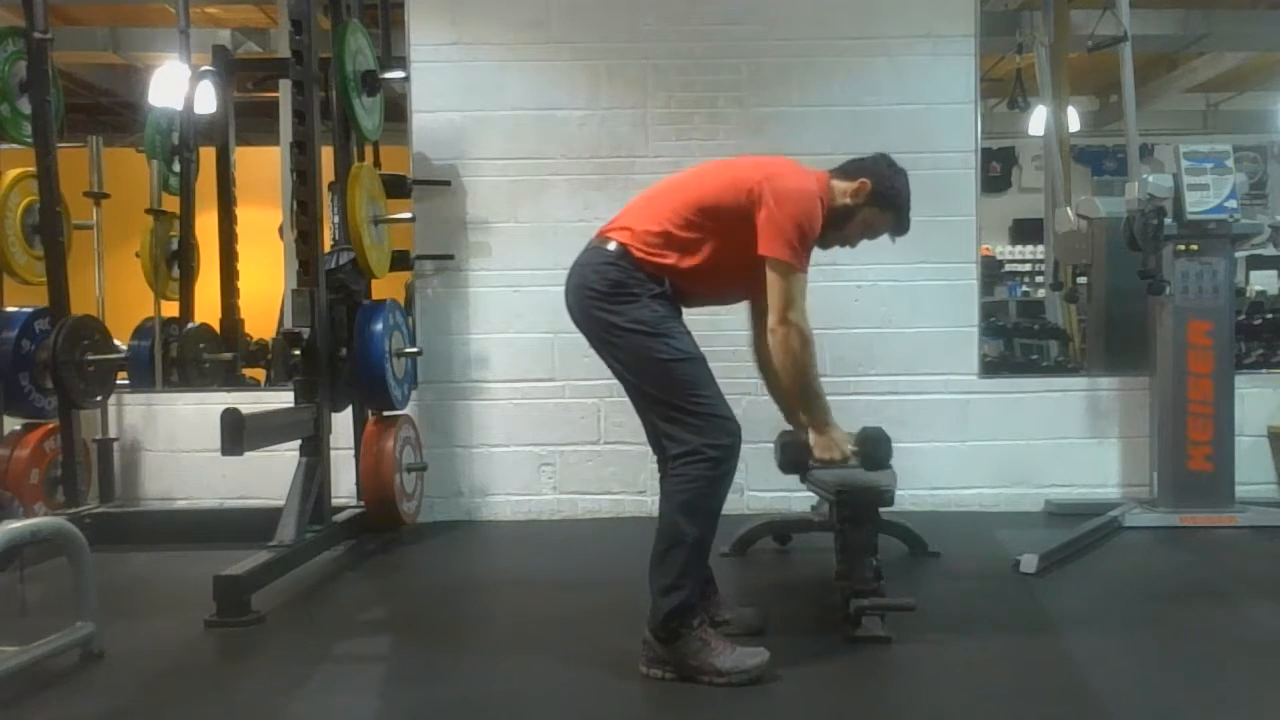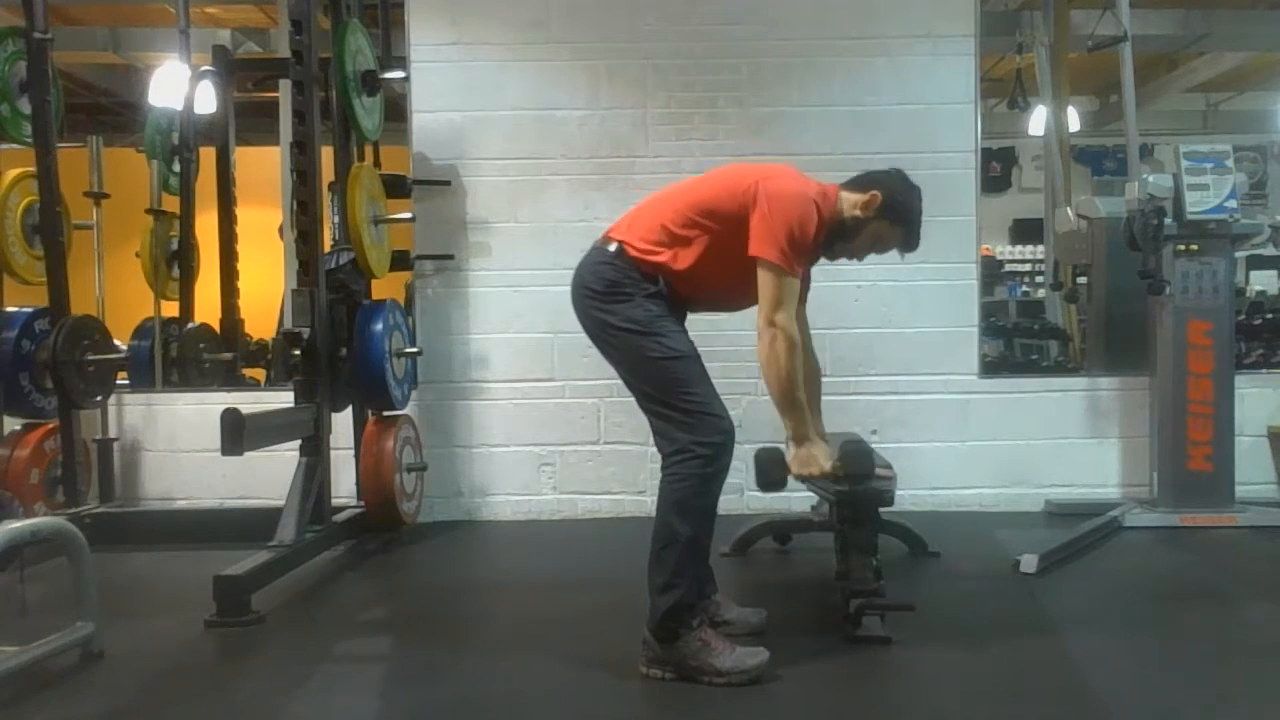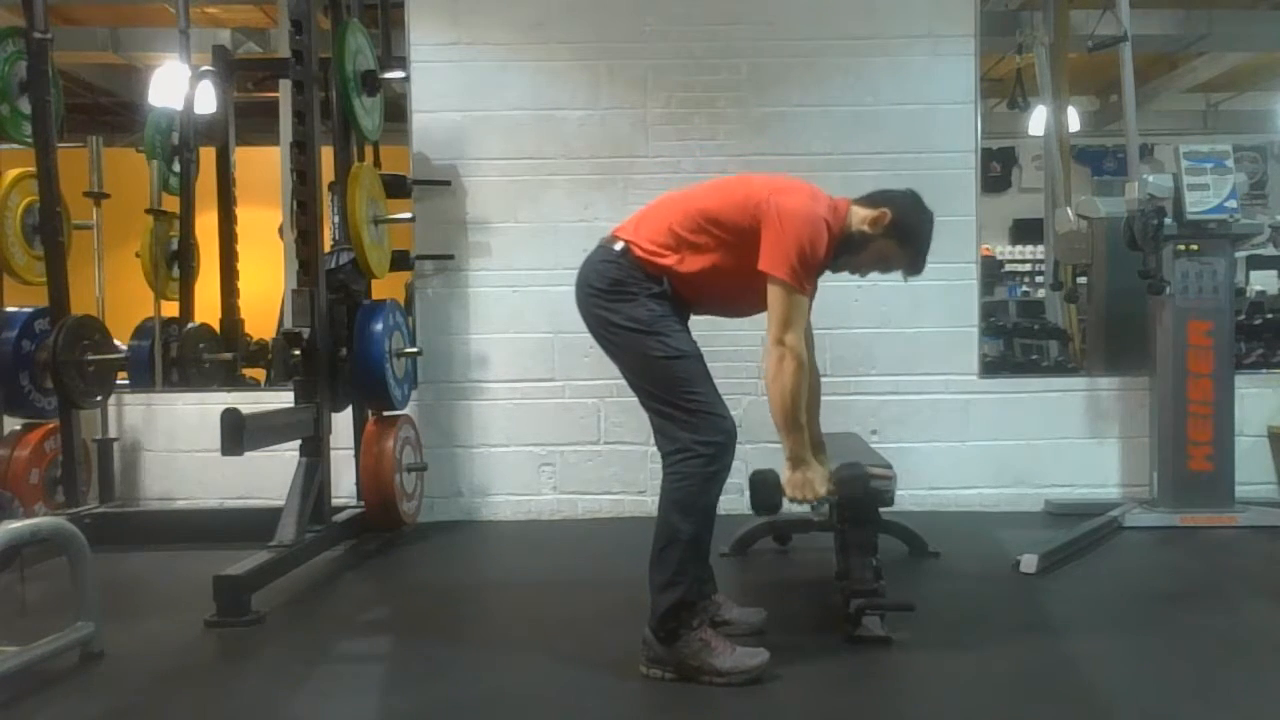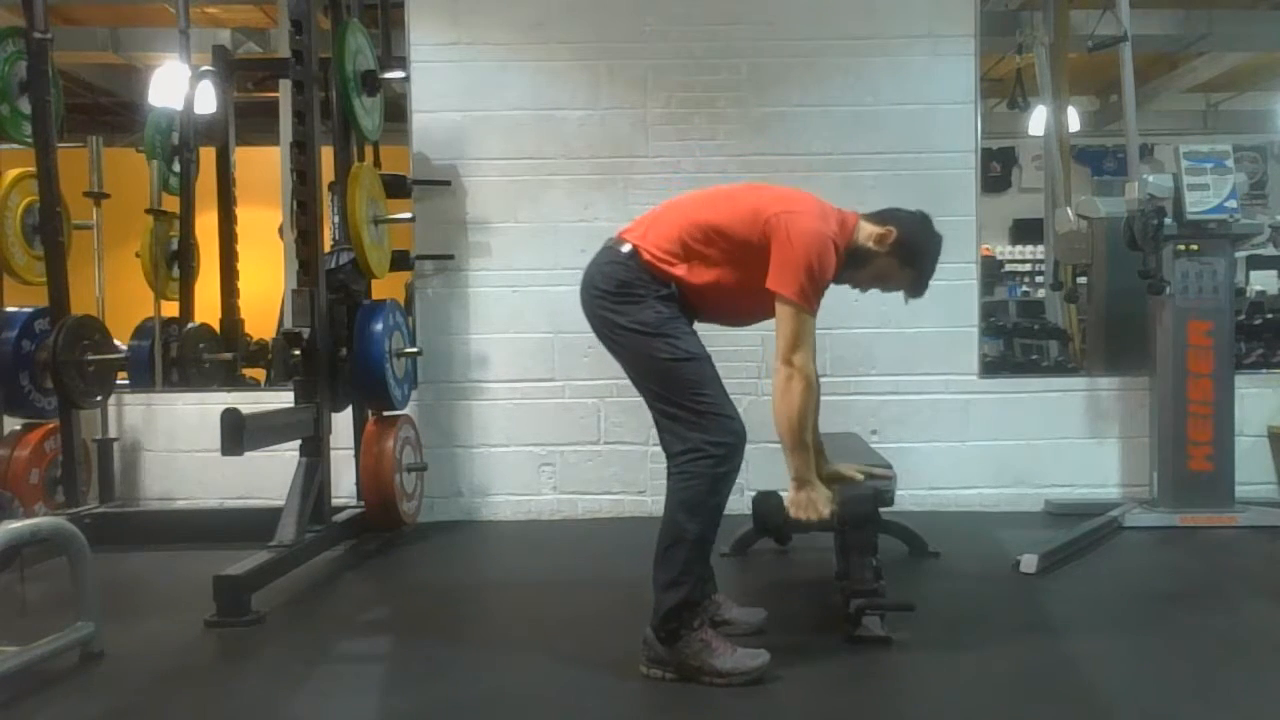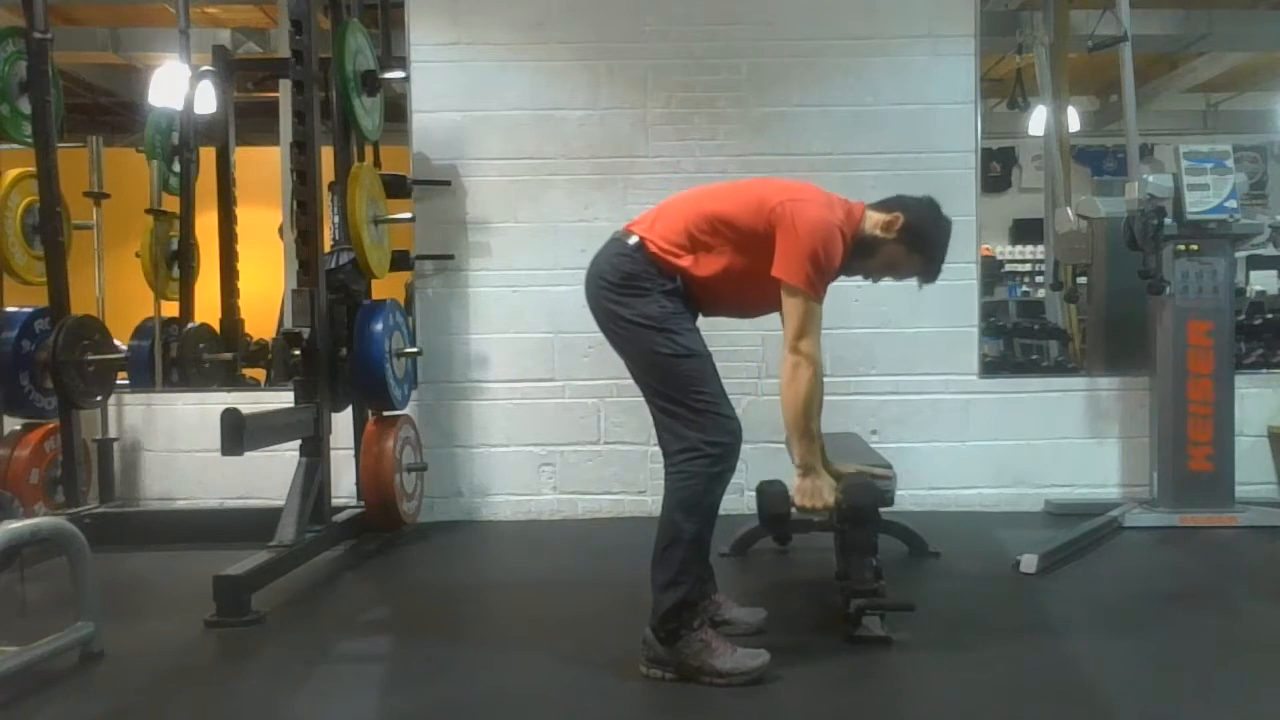
dt=0.2s
person 1, frame 1
left shoulder: (787, 206)
right shoulder: (797, 197)
left elbow: (771, 334)
right elbow: (787, 330)
left wrist: (809, 425)
right wrist: (824, 427)
left hip: (610, 280)
right hip: (621, 283)
left knee: (692, 441)
right knee: (710, 440)
left ankle: (694, 597)
right ankle: (674, 635)
person 1, frame 2
left shoulder: (806, 225)
right shoulder: (794, 203)
left elbow: (798, 346)
right elbow: (776, 333)
left wrist: (815, 440)
right wrist: (802, 439)
left hip: (627, 285)
right hip: (619, 284)
left knee: (697, 440)
right knee: (704, 440)
left ankle: (695, 597)
right ankle: (672, 634)
person 1, frame 3
left shoulder: (811, 231)
right shoulder: (803, 221)
left elbow: (801, 355)
right elbow: (784, 351)
left wrist: (816, 452)
right wrist: (799, 460)
left hip: (630, 283)
right hip: (623, 283)
left knee: (700, 440)
right knee: (706, 441)
left ankle: (695, 597)
right ankle: (673, 634)
person 1, frame 4
left shoulder: (817, 238)
right shoulder: (812, 237)
left elbow: (801, 365)
right elbow: (792, 369)
left wrist: (817, 462)
right wrist: (803, 480)
left hip: (630, 283)
right hip: (629, 285)
left knee: (703, 441)
right knee: (714, 442)
left ankle: (695, 597)
right ankle: (675, 635)
person 1, frame 5
left shoulder: (824, 228)
right shoulder: (818, 226)
left elbow: (804, 353)
right elbow: (799, 357)
left wrist: (818, 459)
right wrist: (808, 469)
left hip: (639, 279)
right hip: (635, 279)
left knee: (702, 441)
right knee: (710, 442)
left ankle: (695, 597)
right ankle: (674, 635)
